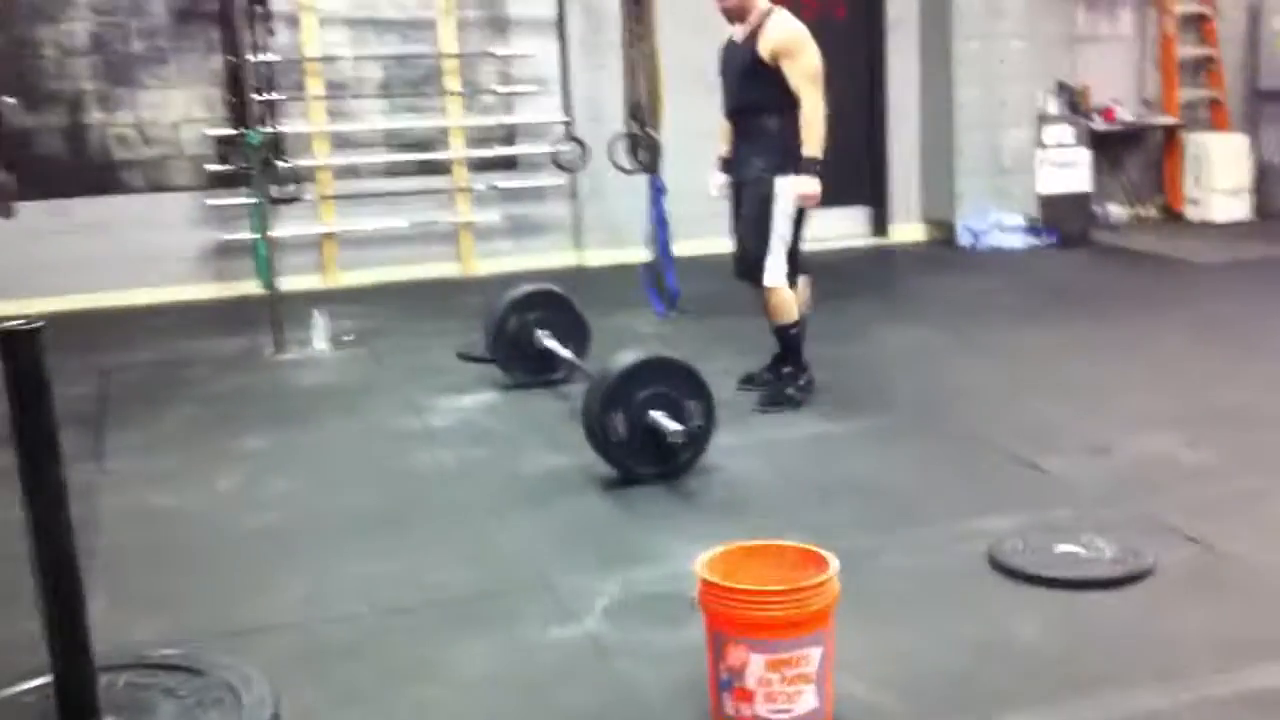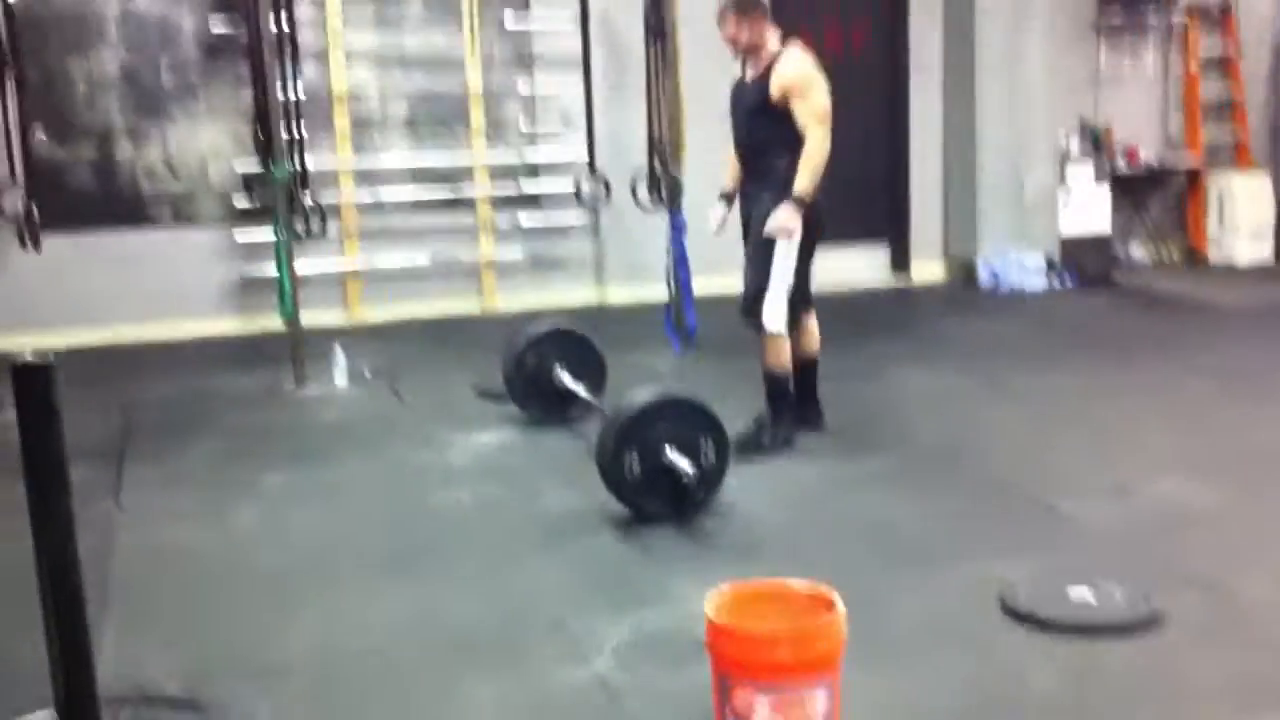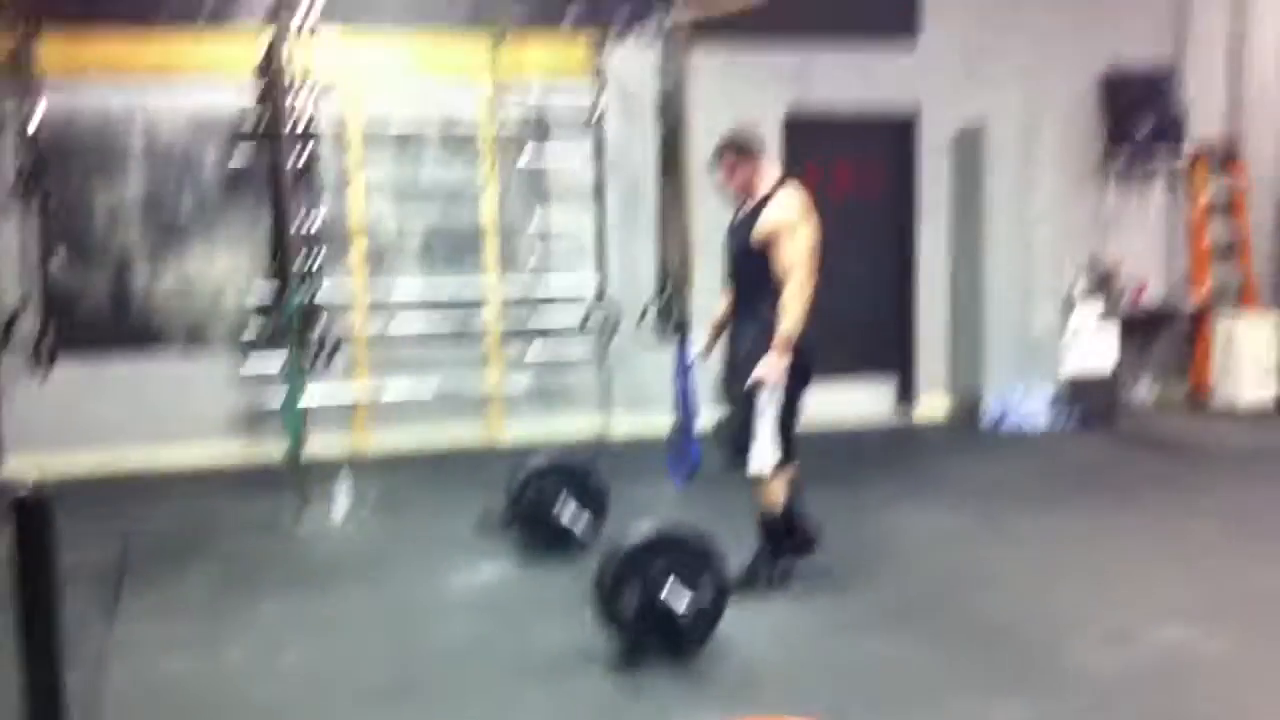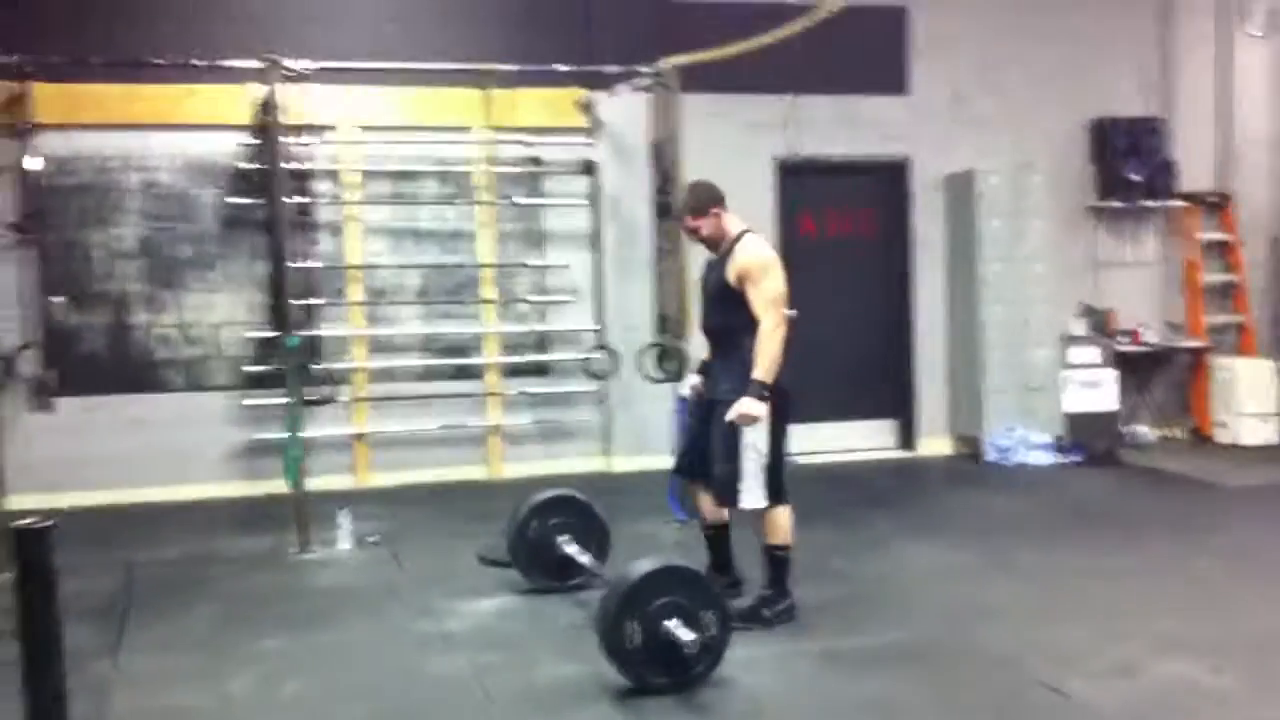
dt=0.2s
person 1, frame 1
right shoulder: (735, 39)
left elbow: (811, 101)
left wrist: (810, 166)
right wrist: (724, 163)
left hip: (779, 168)
right hip: (749, 164)
left knee: (770, 270)
right knee: (776, 268)
left ankle: (796, 371)
right ankle: (787, 359)
person 1, frame 2
left shoulder: (794, 69)
right shoulder: (747, 77)
left elbow: (817, 138)
left wrist: (796, 202)
right wrist: (726, 196)
left hip: (784, 207)
right hip: (758, 203)
left knee: (769, 311)
right knee: (794, 307)
left ankle: (780, 421)
right ankle: (804, 404)
person 1, frame 3
left shoulder: (784, 210)
right shoulder: (748, 209)
left elbow: (798, 284)
left wrist: (780, 351)
right wrist: (717, 325)
left hip: (769, 350)
right hip: (746, 341)
left knee: (759, 452)
right knee: (770, 446)
left ankle: (775, 555)
right ankle: (794, 531)
person 1, frame 4
left shoulder: (753, 254)
right shoulder: (720, 256)
left elbow: (772, 324)
left wrist: (758, 391)
right wrist: (703, 369)
left hip: (747, 389)
right hip: (720, 383)
left knee: (761, 492)
right knee: (699, 473)
left ankle: (778, 595)
right ankle: (722, 571)
